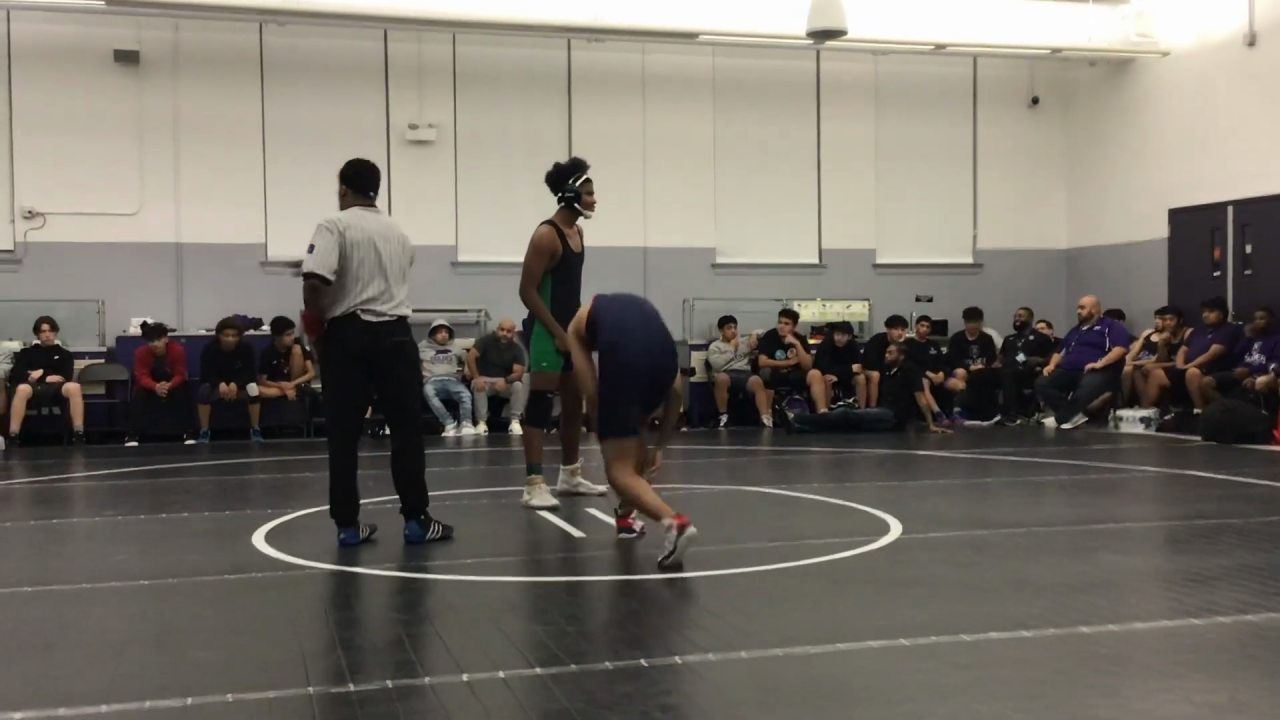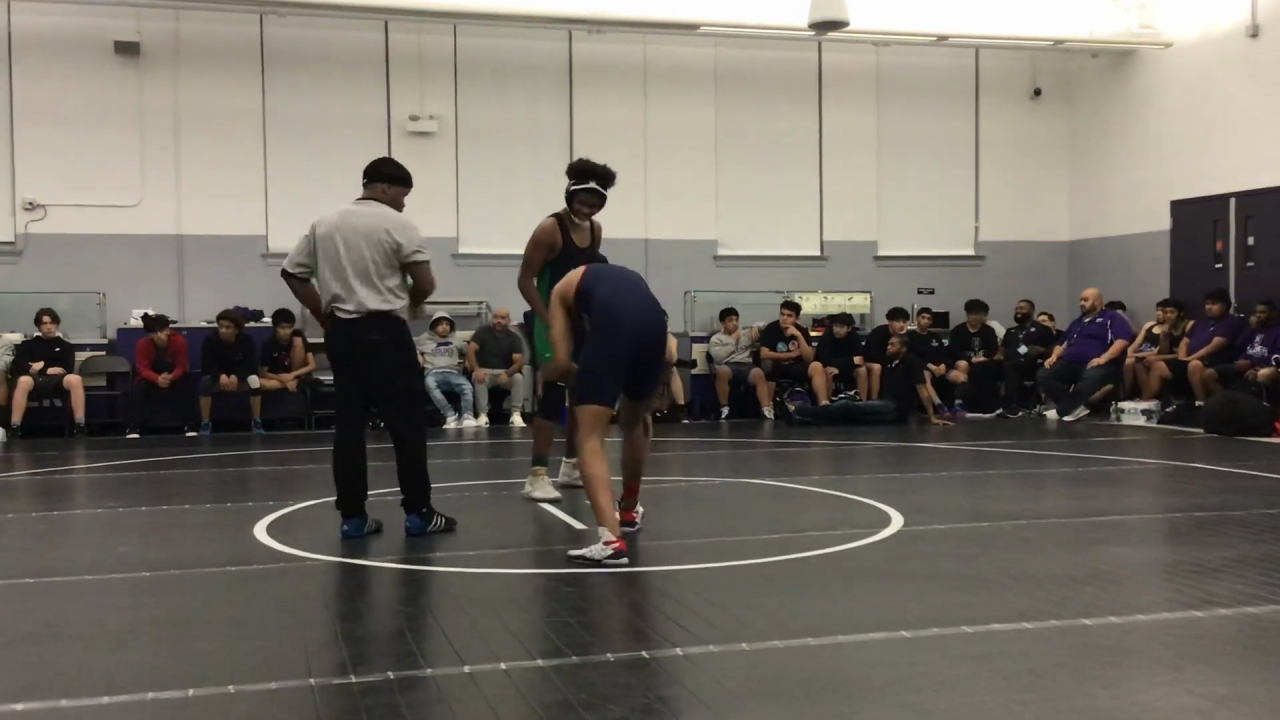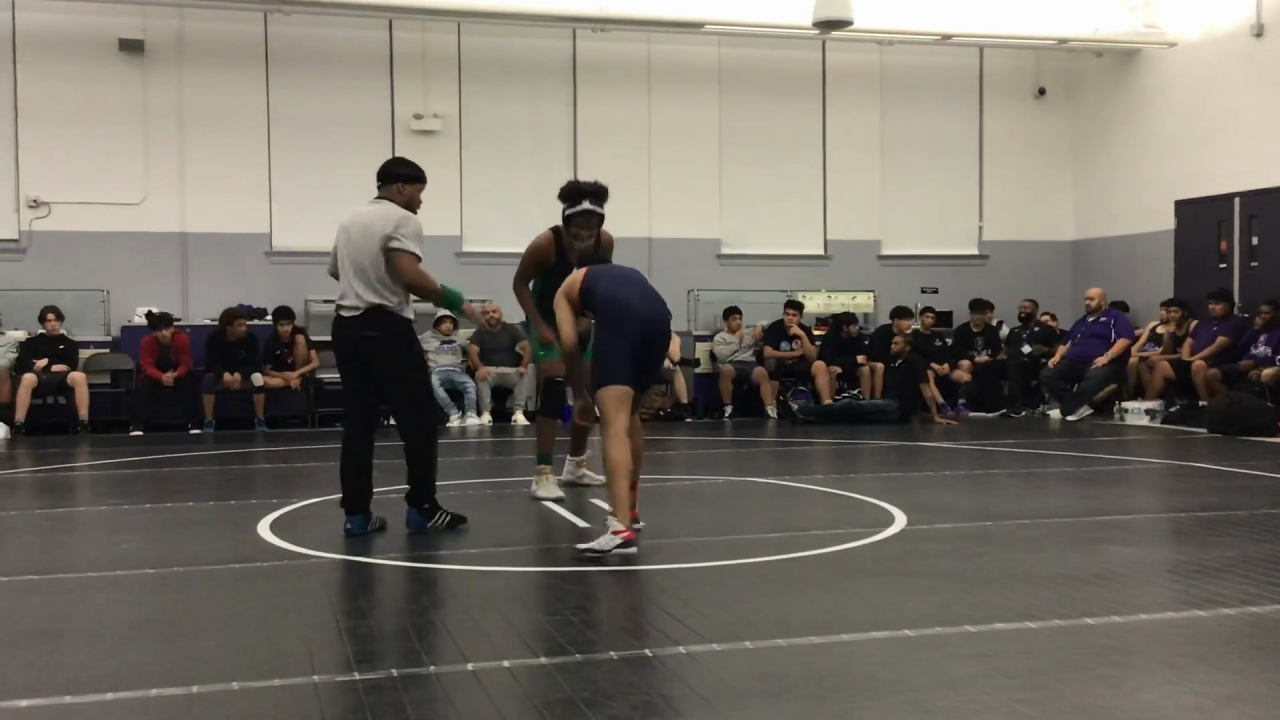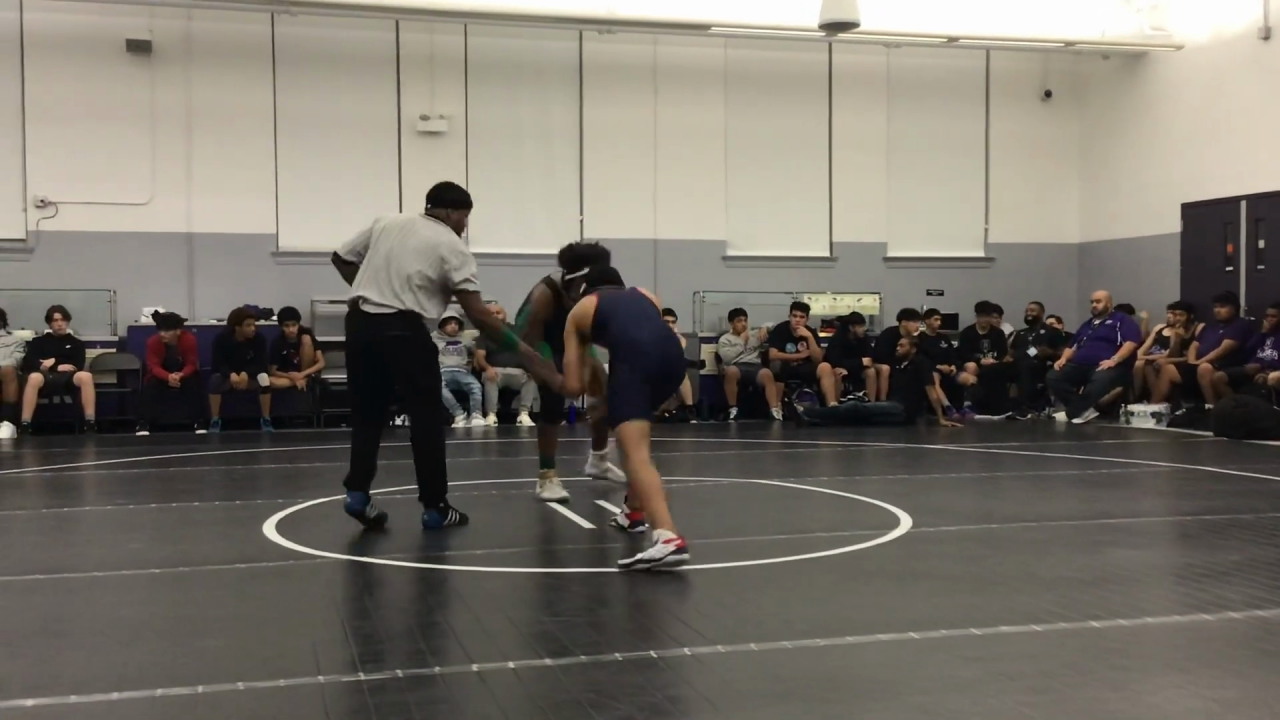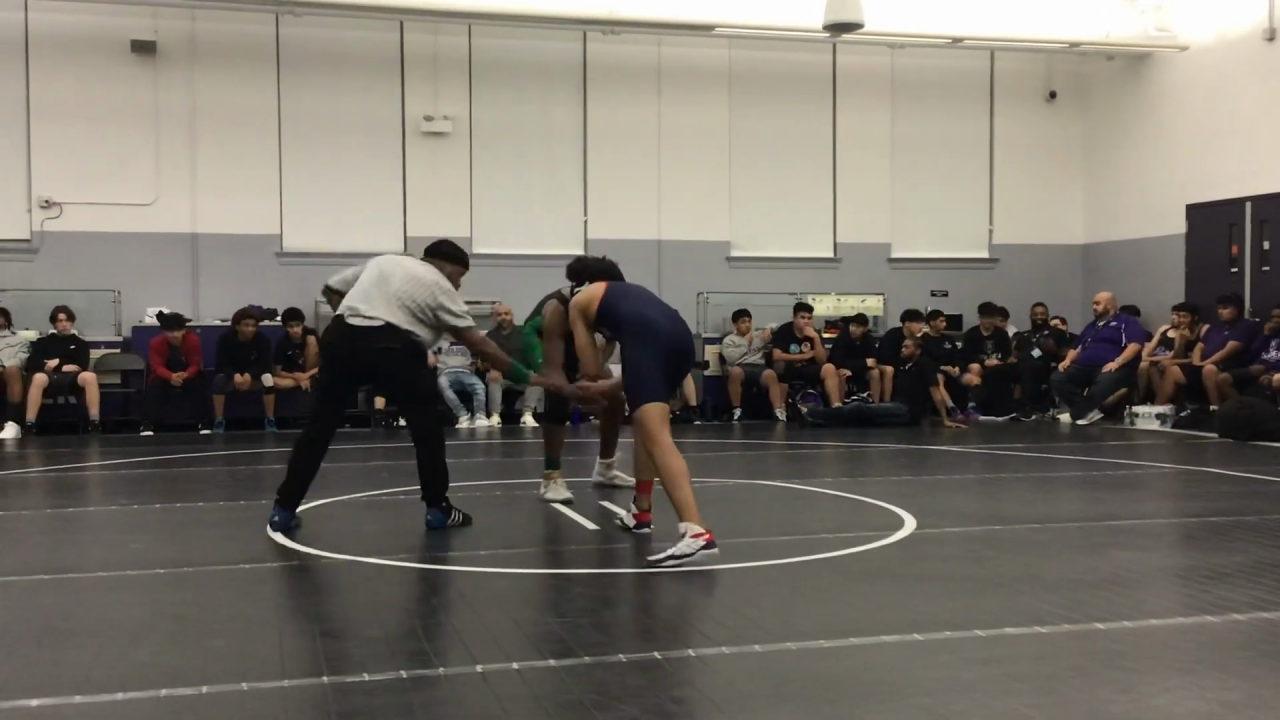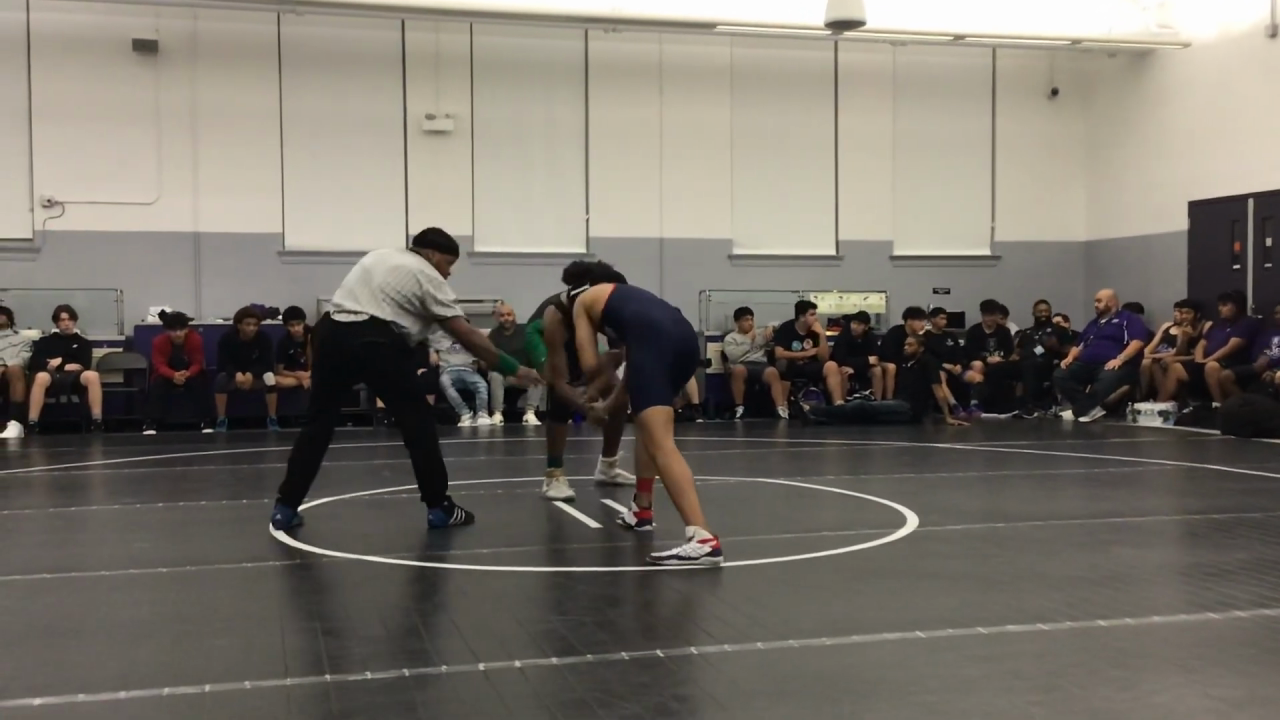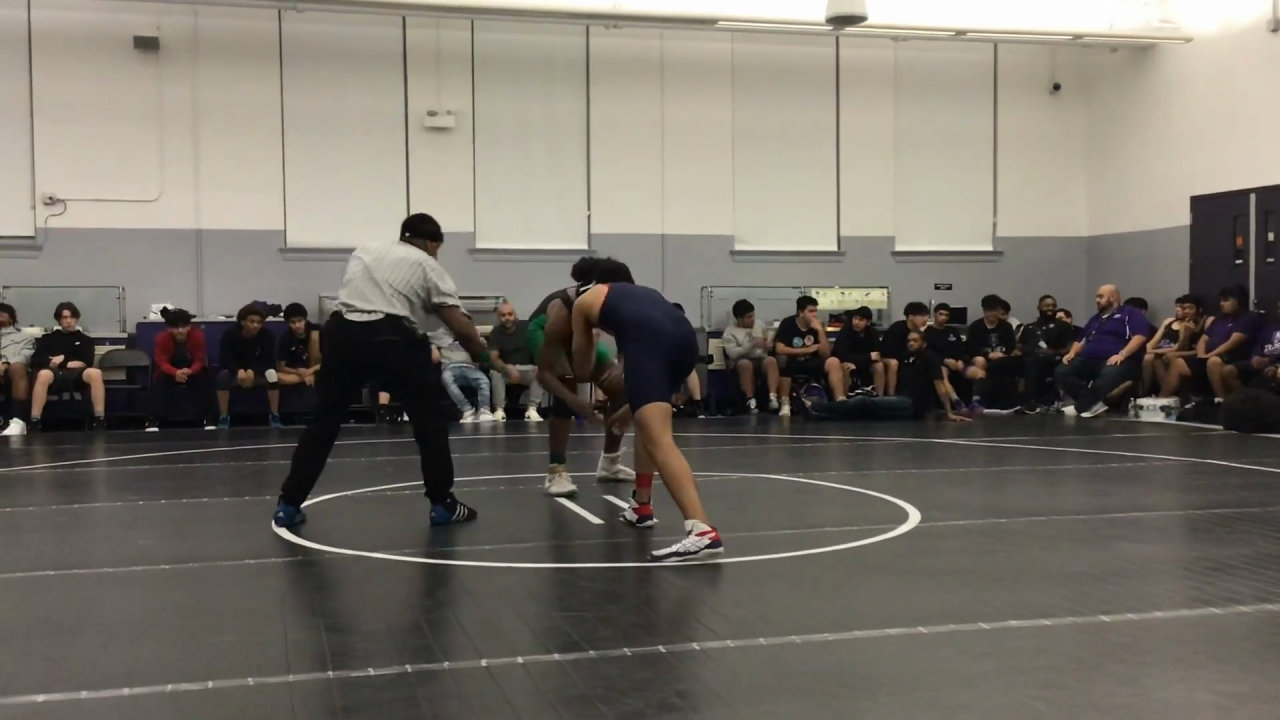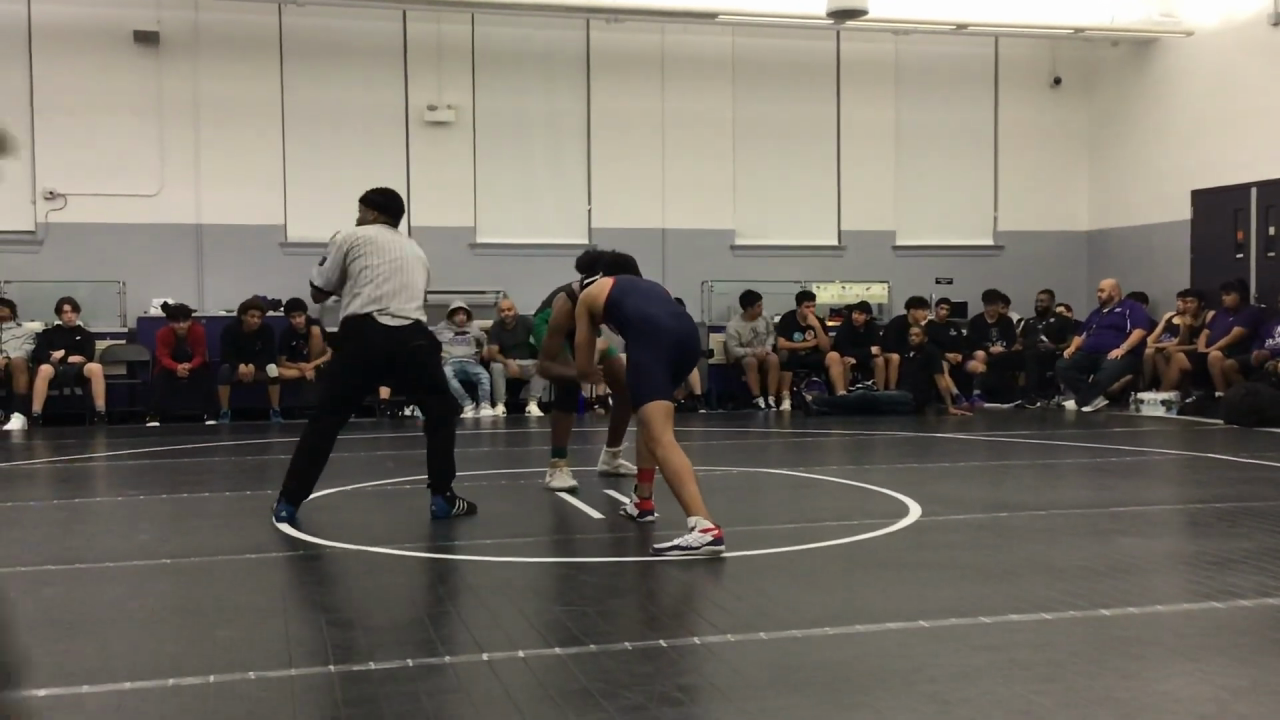
dt=0.4s
person 1, frame 1
left shoulder: (334, 226)
right shoulder: (398, 232)
left elbow: (315, 281)
left wrist: (314, 323)
left hip: (346, 335)
right hip: (395, 335)
left knee: (344, 434)
right knee: (407, 429)
left ankle: (348, 524)
right ankle: (416, 520)
person 1, frame 2
left shoulder: (325, 223)
right shoulder: (398, 225)
left elbow: (292, 272)
right elbow: (424, 285)
left wrist: (320, 310)
right wrist: (412, 300)
left hip: (342, 331)
right hip: (383, 331)
left knee: (349, 424)
right knee: (406, 424)
left ankle: (353, 516)
right ankle: (419, 512)
person 1, frame 3
left shoulder: (352, 220)
right shoulder: (401, 221)
left elbow: (336, 271)
right elbow: (410, 277)
right wrist: (458, 303)
left hip: (348, 326)
right hip: (385, 328)
left knee: (359, 422)
right knee: (419, 417)
left ankle: (356, 513)
right ankle: (423, 507)
person 1, frame 4
left shoulder: (386, 223)
right shoulder: (451, 247)
left elbow: (342, 257)
right elbow: (477, 313)
right wrist: (518, 347)
left hip: (361, 323)
right hip: (402, 331)
left knee: (368, 415)
right knee: (426, 418)
left ankle: (358, 495)
right ankle: (435, 506)
person 1, frame 5
left shoulder: (384, 261)
right shoulder: (439, 287)
left elbow: (332, 289)
right elbow: (479, 345)
right wrist: (526, 377)
left hip: (341, 337)
right hip: (388, 345)
left knee: (321, 422)
right knee: (426, 422)
left ankle: (284, 509)
right ankle: (437, 508)
person 1, frame 6
left shoulder: (378, 255)
right shoulder: (427, 276)
right elbow: (467, 336)
right wrist: (513, 369)
left hip: (331, 332)
right hip: (375, 341)
left knee: (319, 421)
right knee: (417, 421)
left ankle: (285, 508)
right ankle: (439, 507)
person 1, frame 7
left shoulder: (364, 250)
right shoulder: (428, 265)
right elbow: (460, 326)
right wrist: (485, 356)
left hip: (343, 332)
right hip: (392, 338)
left knee: (325, 419)
right knee: (429, 415)
left ankle: (288, 506)
right ankle: (442, 504)
person 1, frame 8
left shoulder: (350, 238)
right shoulder: (416, 253)
left elbow: (319, 293)
left hip: (362, 335)
right hip: (411, 339)
left knee: (326, 418)
right knee: (442, 412)
left ankle: (288, 501)
right ankle: (443, 497)
person 2, frame 1
left shoulder: (581, 322)
right shoulder: (642, 306)
left elbow: (592, 391)
right elbow: (675, 389)
left wrist: (607, 437)
right wrist: (657, 445)
left hip: (621, 358)
right hip: (662, 353)
left knee: (620, 471)
right knee: (636, 430)
left ankle: (674, 522)
right ankle: (628, 516)
person 2, frame 2
left shoulder: (567, 285)
right shoulder: (632, 278)
left elbow: (562, 364)
right elbow: (668, 359)
right wrist: (646, 407)
left hip: (612, 326)
right hip: (654, 325)
left knee: (590, 439)
right knee: (634, 422)
left ankle: (612, 540)
right ankle: (629, 510)
person 2, frame 3
left shoulder: (570, 286)
right shoulder: (632, 274)
left elbow: (570, 343)
left wrist: (581, 395)
left hip: (618, 320)
right hip: (658, 315)
left knee: (615, 425)
right knee: (628, 413)
left ankle: (622, 530)
right ankle: (628, 512)
person 2, frame 4
left shoulder: (580, 310)
right shoulder: (644, 295)
left elbow: (573, 387)
left hip: (634, 356)
right hip: (672, 353)
left knee: (634, 453)
right knee: (636, 431)
left ankle: (668, 538)
right ankle: (635, 509)
person 2, frame 5
left shoulder: (579, 301)
right shoulder: (630, 292)
left elbow: (591, 371)
left wrist: (600, 381)
right wrist: (605, 387)
left hip: (647, 339)
right hip: (681, 336)
left knee: (657, 440)
right knee: (645, 423)
left ankle: (696, 532)
right ankle: (641, 512)
person 2, frame 6
left shoulder: (584, 300)
right shoulder: (630, 298)
left elbow: (590, 366)
right elbow: (635, 368)
left wrist: (606, 368)
right wrist: (609, 404)
left hip: (653, 342)
right hip: (686, 339)
left knee: (660, 444)
right knee: (646, 423)
left ankle: (703, 539)
right ankle: (641, 510)
person 2, frame 7
left shoulder: (584, 301)
right shoulder: (644, 292)
left elbow: (582, 371)
right wrist: (630, 408)
left hip: (648, 340)
right hip: (684, 336)
left knee: (659, 440)
right knee: (646, 422)
left ankle: (703, 531)
right ankle: (641, 506)
person 2, frame 8
left shoulder: (589, 294)
right shoulder: (649, 286)
left elbow: (583, 368)
left wrist: (594, 374)
left hip: (651, 337)
right hip: (687, 333)
left knee: (660, 438)
right knee: (649, 419)
left ankle: (705, 528)
right ankle: (643, 500)
person 3, frame 1
left shoulder: (577, 232)
right shoulder: (546, 235)
right elbow: (527, 291)
right wrist: (557, 332)
left hip: (572, 328)
right hip: (548, 331)
left knee: (575, 403)
right knee: (541, 404)
left ankle: (570, 475)
right ankle: (534, 485)
person 3, frame 2
left shoulder: (594, 230)
right shoulder: (549, 230)
right elbow: (526, 280)
right wrist: (548, 321)
right hip: (552, 322)
right knee: (553, 395)
left ankle: (571, 467)
right ankle: (537, 477)
person 3, frame 3
left shoulder: (605, 243)
right shoulder: (546, 243)
right elbow: (520, 284)
left wrist: (587, 317)
right wrist: (539, 326)
right hip: (547, 322)
right knee: (554, 390)
left ankle: (575, 466)
right ankle: (543, 474)
person 3, frame 4
right shoulder: (545, 295)
right elbow: (529, 350)
right wrist: (557, 381)
left hip: (569, 332)
right hip: (537, 332)
right knee: (553, 393)
left ankle: (599, 461)
right ankle: (547, 477)
person 3, frame 5
right shoulder: (557, 309)
left elbow: (609, 341)
right elbow: (552, 371)
left hip: (577, 338)
right hip: (541, 335)
left knee: (615, 399)
right knee: (560, 396)
left ankle: (605, 468)
right ankle: (551, 478)
person 3, frame 6
right shoulder: (557, 315)
left elbow: (617, 352)
right elbow: (559, 381)
left wrist: (597, 386)
right wrist: (585, 409)
left hip: (578, 338)
right hip: (542, 336)
right knee: (561, 395)
left ankle: (608, 467)
right ankle: (554, 476)
person 3, frame 7
right shoulder: (562, 311)
right elbow: (543, 373)
left wrist: (621, 369)
right wrist: (571, 399)
right hip: (544, 330)
left knee: (621, 392)
right knee: (568, 389)
left ankle: (609, 464)
right ankle: (556, 472)
person 3, frame 8
right shoulder: (567, 304)
right elbow: (544, 365)
right wrist: (579, 372)
right hip: (550, 324)
left knee: (627, 387)
right knee: (569, 385)
left ankle: (611, 458)
right ankle: (557, 467)
